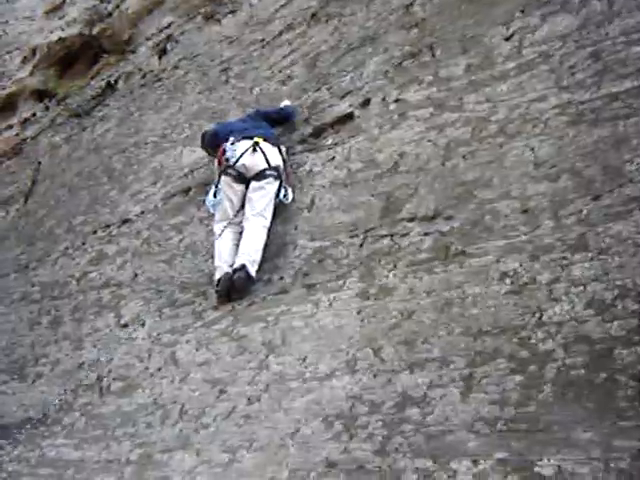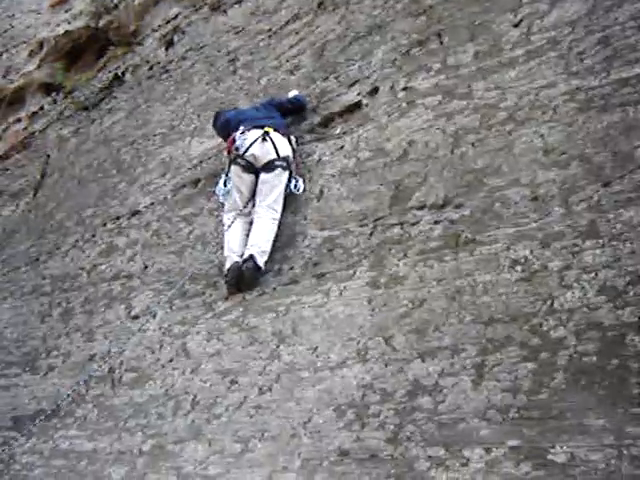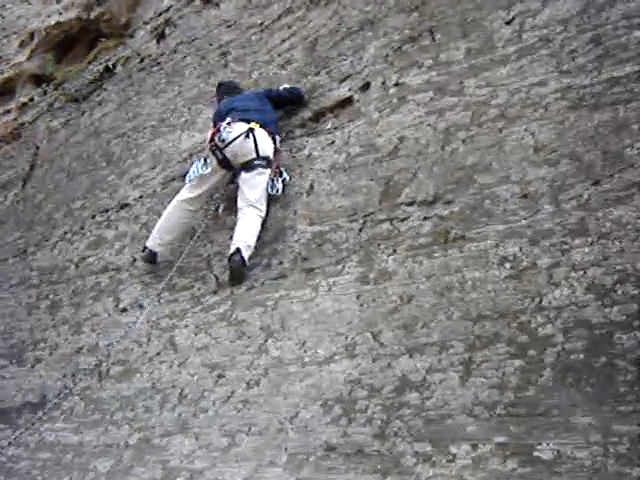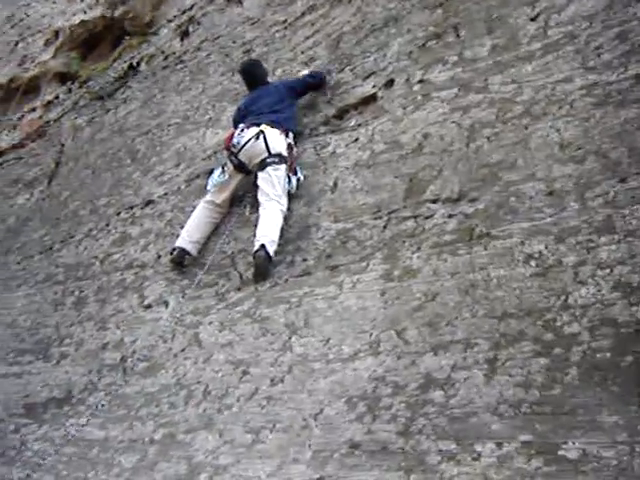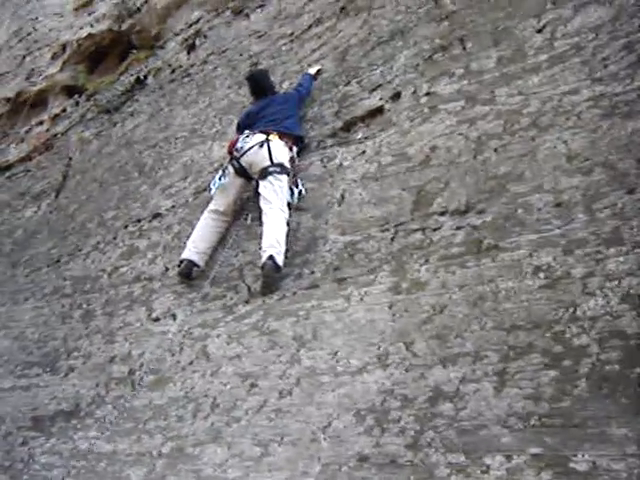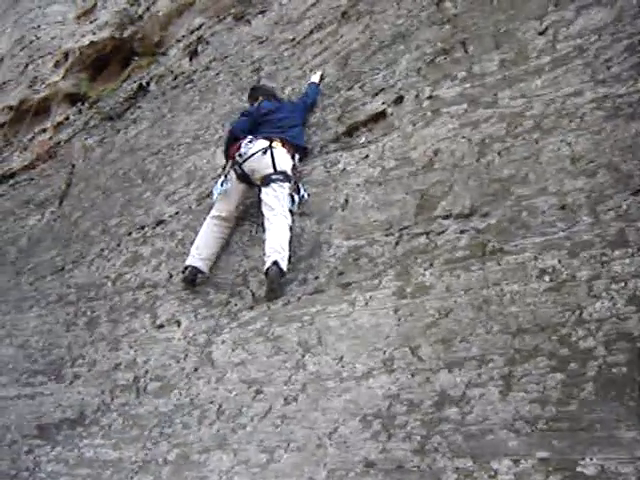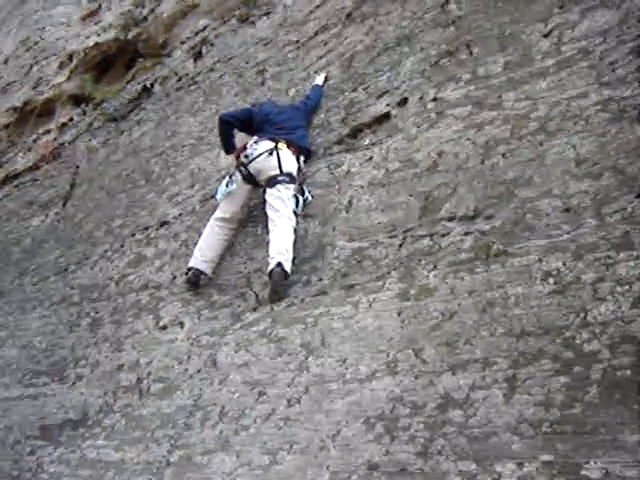
dt=0.7s
person 1, frame 1
left shoulder: (212, 136)
right shoulder: (254, 117)
right elbow: (288, 114)
right wrist: (286, 106)
left hip: (235, 155)
right hip: (269, 157)
left knee: (226, 221)
right knee: (256, 219)
left ankle: (223, 273)
right ankle: (244, 270)
person 1, frame 2
left shoulder: (223, 121)
right shoulder: (266, 106)
right elbow: (300, 104)
right wrist: (293, 96)
left hip: (245, 144)
right hip: (277, 146)
left knee: (235, 210)
right knee: (267, 211)
left ankle: (232, 264)
right ankle: (253, 260)
person 1, frame 3
left shoulder: (221, 109)
right shoulder: (261, 95)
right elbow: (298, 96)
right wrist: (284, 90)
left hip: (230, 135)
right hip: (261, 142)
left knee: (191, 196)
right knee: (251, 207)
left ankle: (153, 248)
right ankle: (239, 254)
person 1, frame 4
left shoulder: (244, 104)
right shoulder: (283, 87)
left elbow: (236, 127)
right elbow: (319, 79)
right wrist: (306, 76)
left hip: (244, 141)
right hip: (273, 141)
left knee: (214, 200)
right knee: (273, 201)
left ankle: (183, 247)
right ankle: (264, 249)
person 1, frame 5
left shoulder: (250, 112)
right shoulder: (290, 98)
left elbow: (240, 135)
right elbow: (304, 85)
right wrist: (311, 73)
left hip: (248, 147)
right hip: (276, 152)
left knee: (218, 209)
right knee: (275, 210)
left ankle: (190, 259)
right ankle: (271, 260)
person 1, frame 6
left shoulder: (258, 108)
right shoulder: (295, 107)
left elbow: (236, 131)
right elbow: (310, 97)
left wrist: (227, 154)
right wrist: (314, 82)
left hip: (250, 153)
right hip: (279, 158)
left knee: (221, 214)
right knee: (277, 216)
left ankle: (194, 266)
right ankle: (275, 266)
person 1, frame 7
left shoulder: (257, 112)
right shoulder: (298, 110)
left elbow: (226, 119)
right elbow: (313, 98)
left wrist: (230, 151)
right wrist: (318, 83)
left hip: (257, 153)
right hip: (285, 160)
left knee: (225, 215)
right knee: (281, 217)
left ankle: (197, 267)
right ankle: (279, 267)
